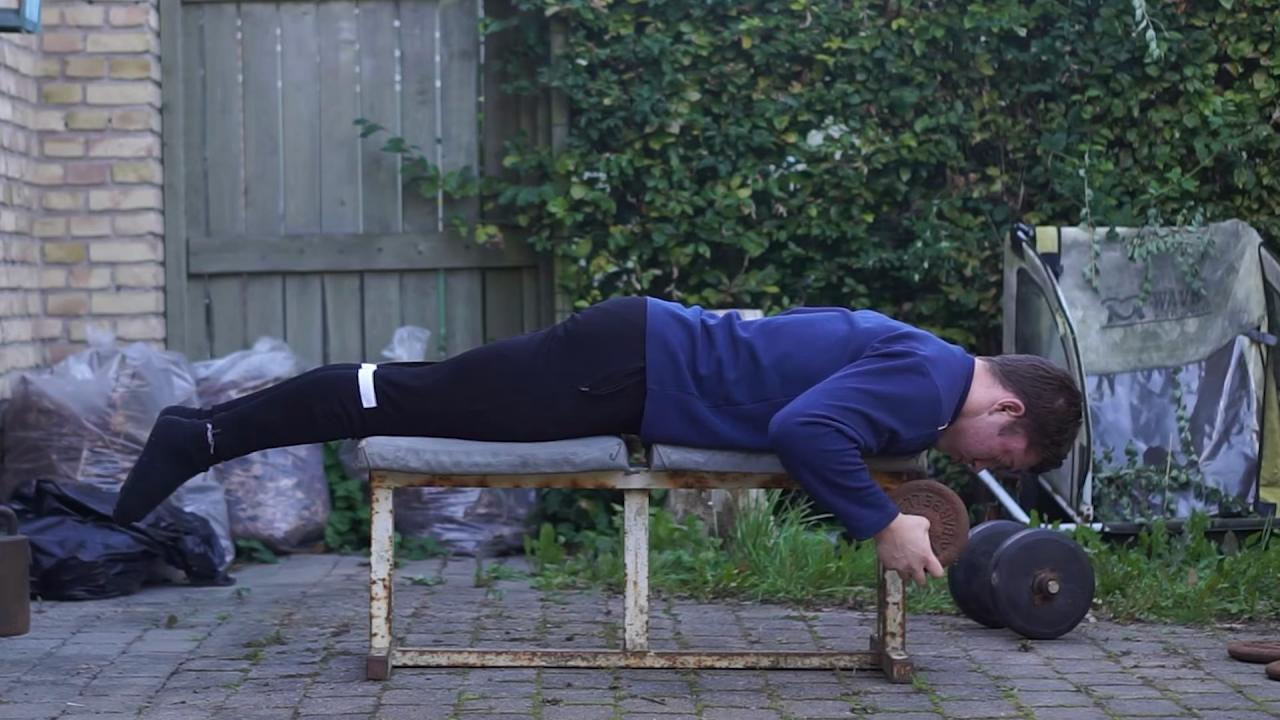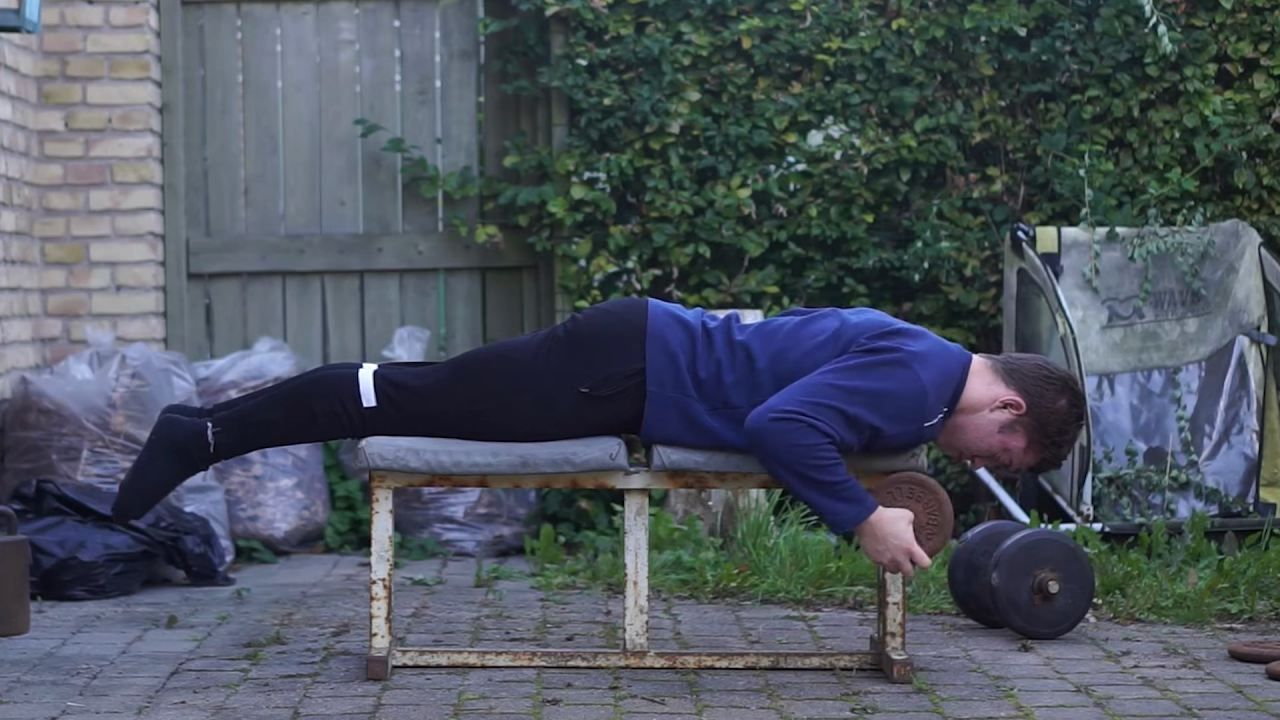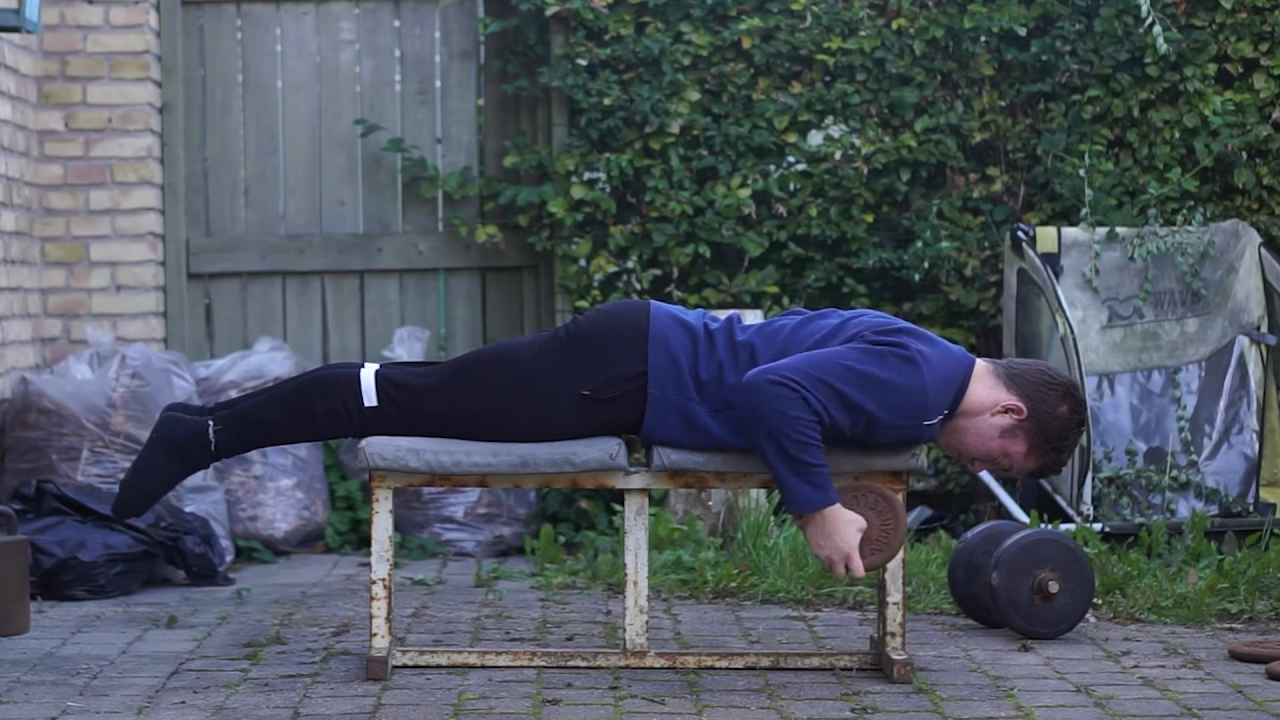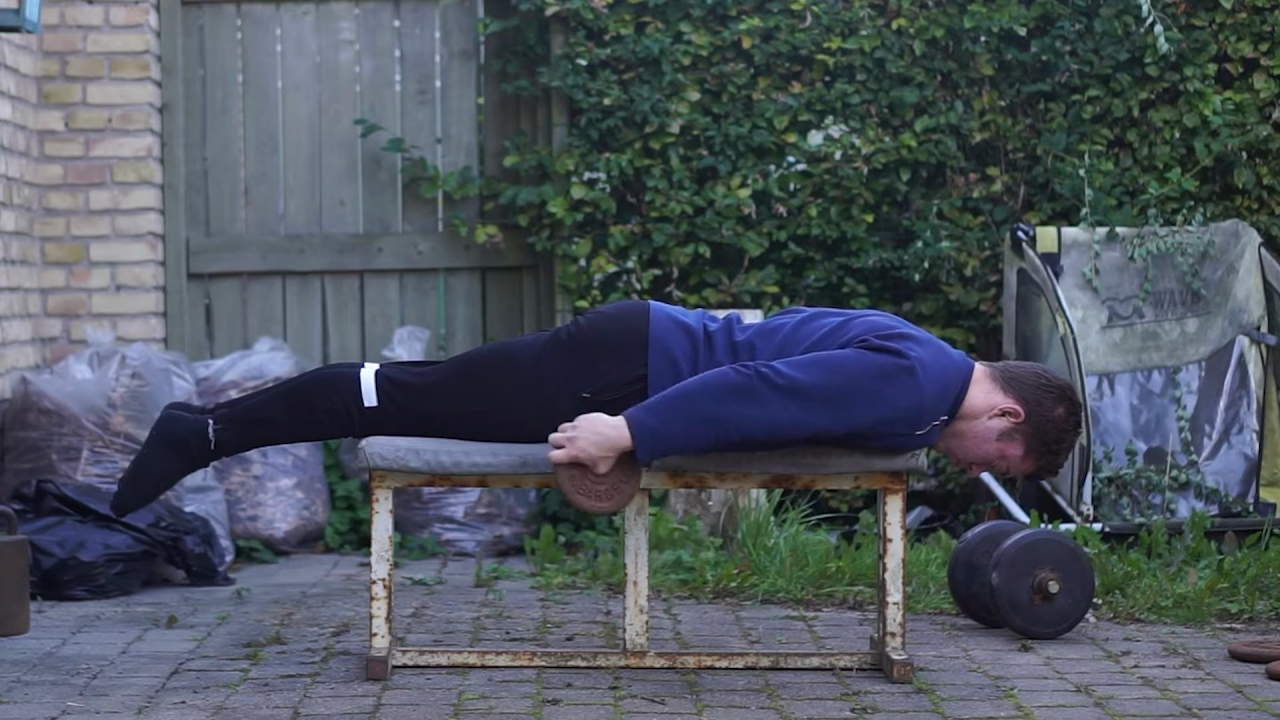
dt=0.5s
person 1, frame 1
left shoulder: (915, 359)
right shoulder: (927, 383)
right elbow: (804, 431)
right wrist: (884, 525)
left hip: (642, 351)
right hip: (627, 366)
left knee: (421, 392)
right knee: (407, 399)
left ankle: (212, 422)
right ankle: (206, 429)
person 1, frame 2
left shoulder: (913, 358)
right shoulder: (916, 380)
right elbow: (780, 426)
left wrist: (863, 498)
right wrist: (866, 520)
left hip: (643, 351)
right hip: (629, 372)
left knee: (419, 391)
right knee: (411, 401)
left ankle: (207, 424)
right ankle: (207, 436)
person 1, frame 3
left shoulder: (916, 362)
right shoulder: (915, 379)
right elbow: (772, 392)
left wrist: (818, 486)
right wrist: (818, 509)
left hip: (641, 354)
right hip: (628, 370)
left knee: (421, 394)
right knee: (409, 399)
left ankle: (208, 423)
right ankle: (205, 430)
person 1, frame 4
left shoulder: (917, 363)
right shoulder: (911, 387)
right elbow: (758, 388)
right wrist: (630, 433)
left hip: (646, 351)
right hip: (631, 371)
left knee: (418, 392)
right knee: (411, 403)
left ankle: (210, 424)
right ankle: (206, 428)
